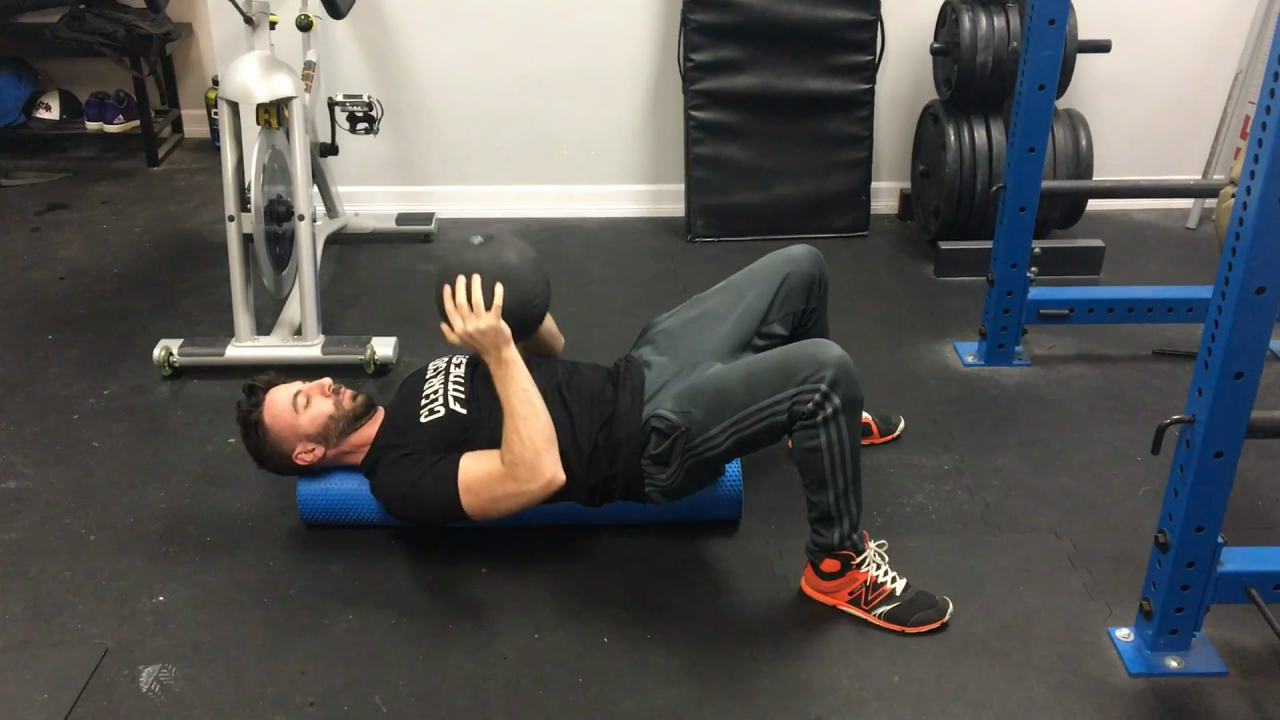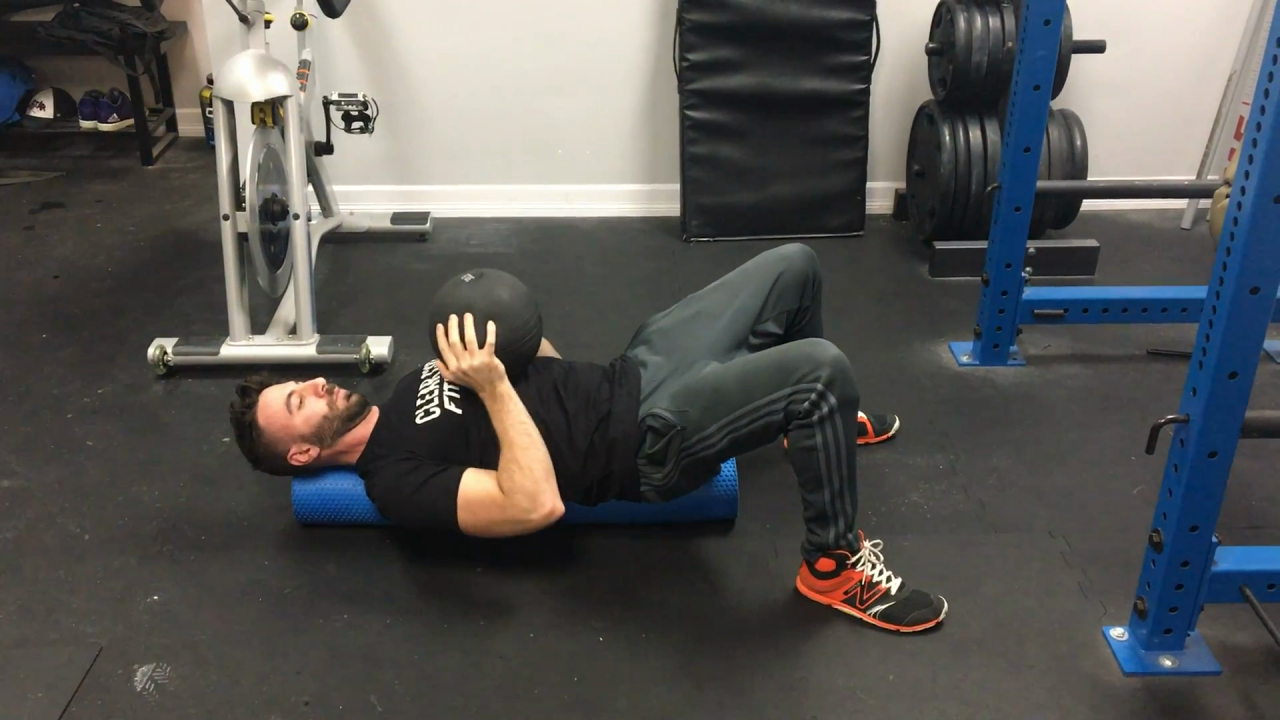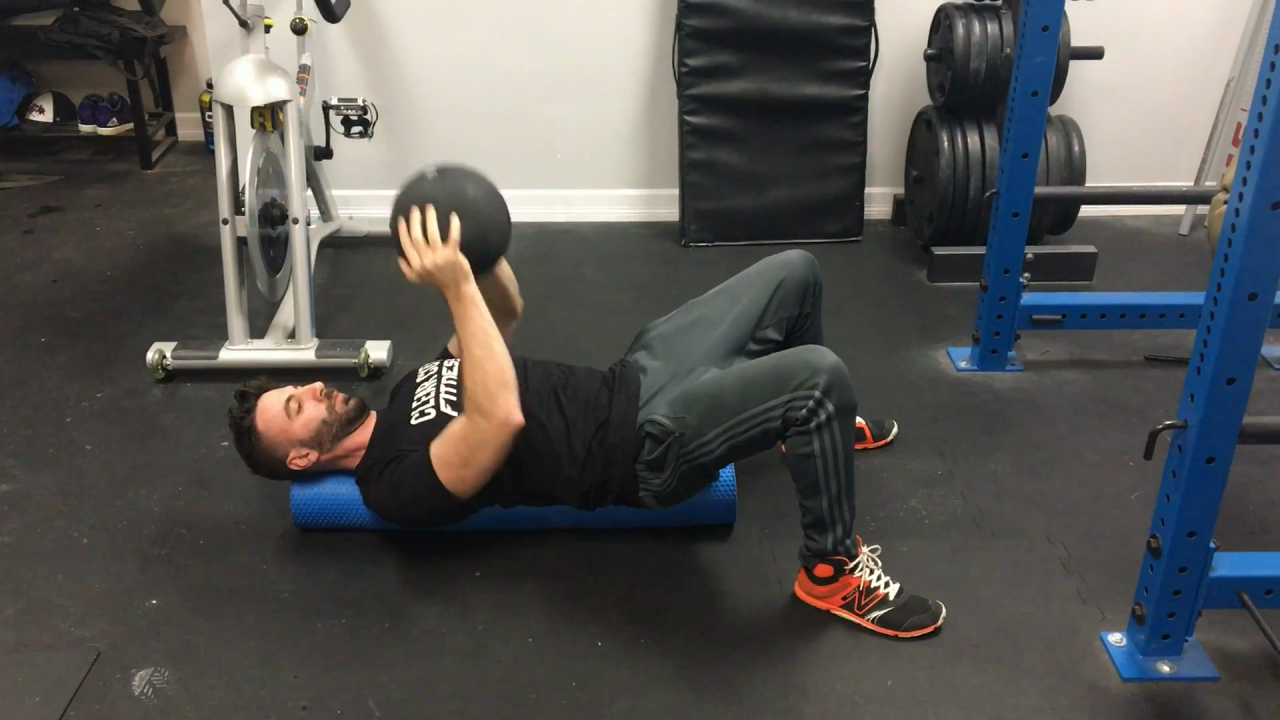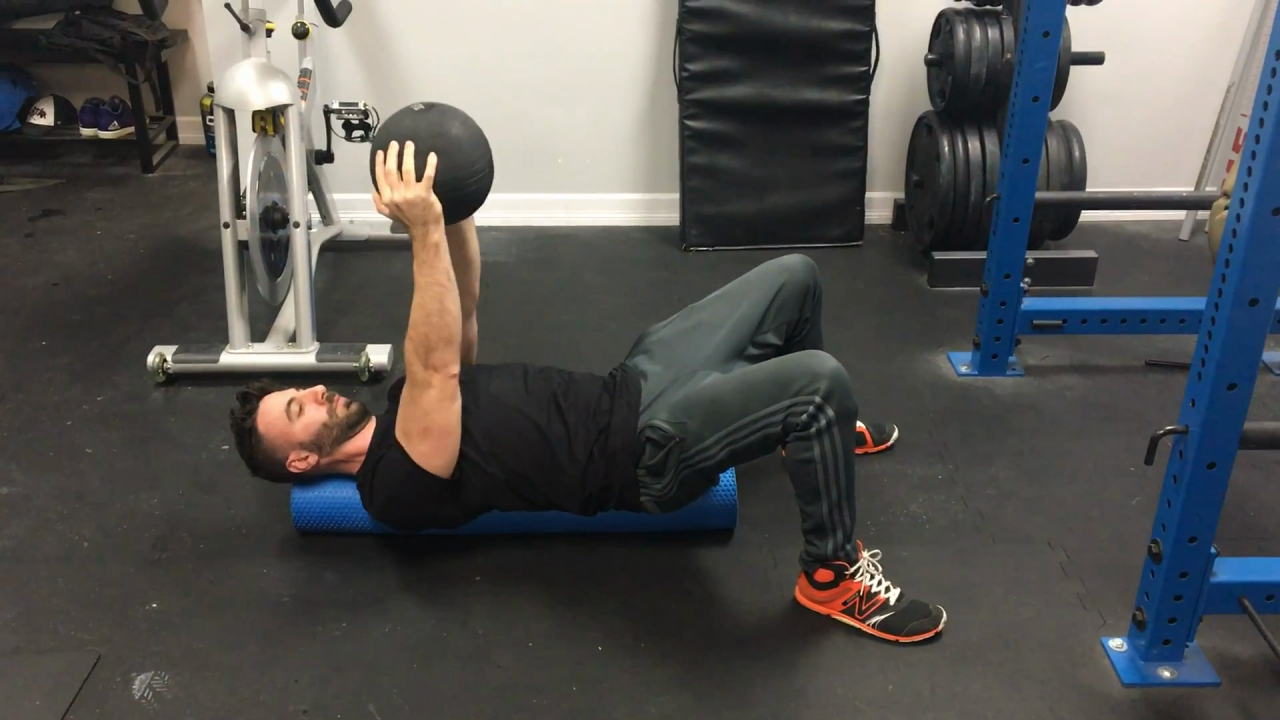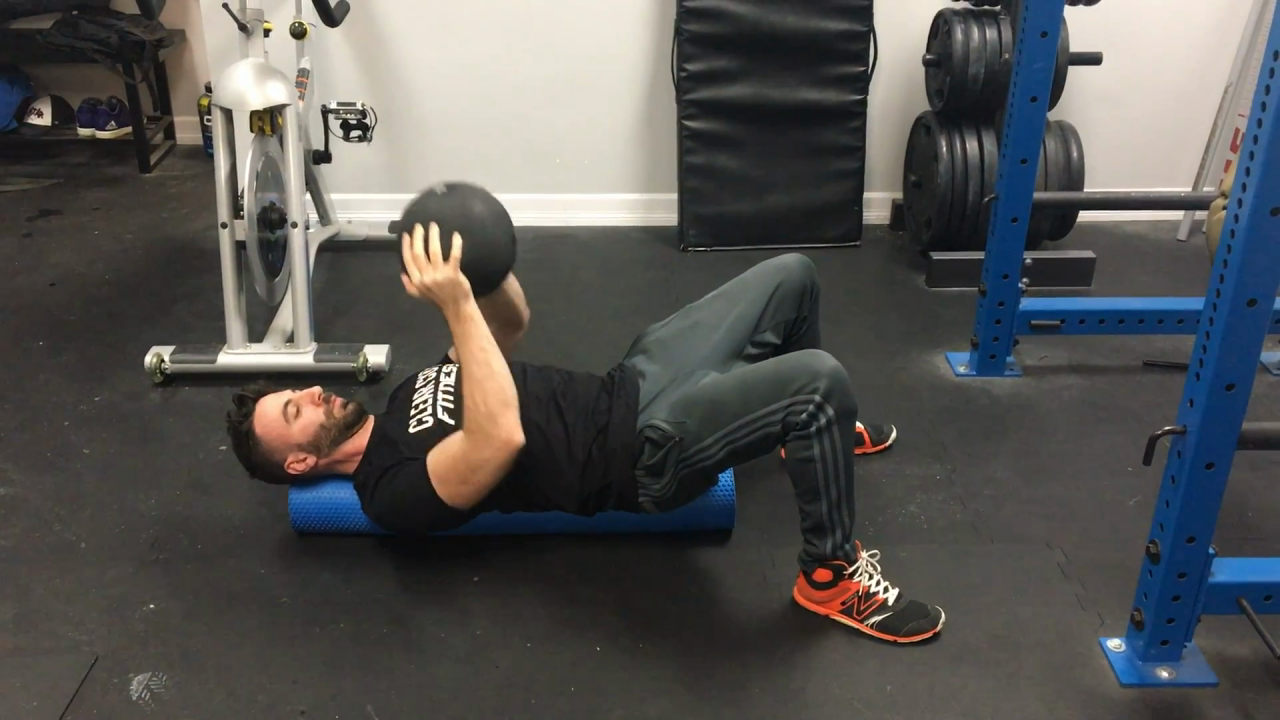
dt=0.4s
person 1, frame 1
left shoulder: (415, 393)
right shoulder: (403, 481)
left elbow: (549, 352)
right elbow: (541, 475)
left wrist: (513, 300)
right wrist: (498, 348)
left hip: (636, 373)
right hip: (651, 441)
left knee: (800, 268)
right knee: (826, 367)
left ankle: (823, 423)
right ankle: (839, 567)
person 1, frame 2
left shoulder: (409, 397)
right shoulder: (398, 482)
right elbow: (539, 505)
left wrist: (507, 332)
right wrist: (492, 385)
left hip: (631, 374)
right hip: (647, 442)
left knee: (794, 266)
right knee: (821, 367)
left ankle: (814, 423)
right ankle: (835, 566)
person 1, frame 3
left shoulder: (407, 395)
right shoulder: (397, 487)
left elbow: (507, 314)
right elbow: (505, 417)
left wrist: (476, 249)
right wrist: (453, 285)
left hip: (630, 378)
right hip: (645, 447)
left knee: (794, 271)
right knee: (819, 373)
left ankle: (815, 428)
right ankle: (833, 570)
person 1, frame 4
left shoulder: (399, 412)
right shoulder: (398, 489)
left elbow: (457, 313)
right elbow: (436, 367)
left wrist: (450, 212)
right wrist: (424, 228)
left hip: (630, 390)
right hip: (644, 455)
left knee: (794, 277)
right knee: (819, 379)
left ankle: (811, 431)
right ankle: (832, 575)
person 1, frame 5
left shoulder: (402, 401)
right shoulder: (395, 492)
left elbow: (513, 322)
right elbow: (504, 437)
right wrist: (454, 302)
left hip: (627, 387)
right hip: (643, 452)
left knee: (791, 274)
right knee: (820, 378)
left ankle: (811, 433)
right ankle: (831, 575)
